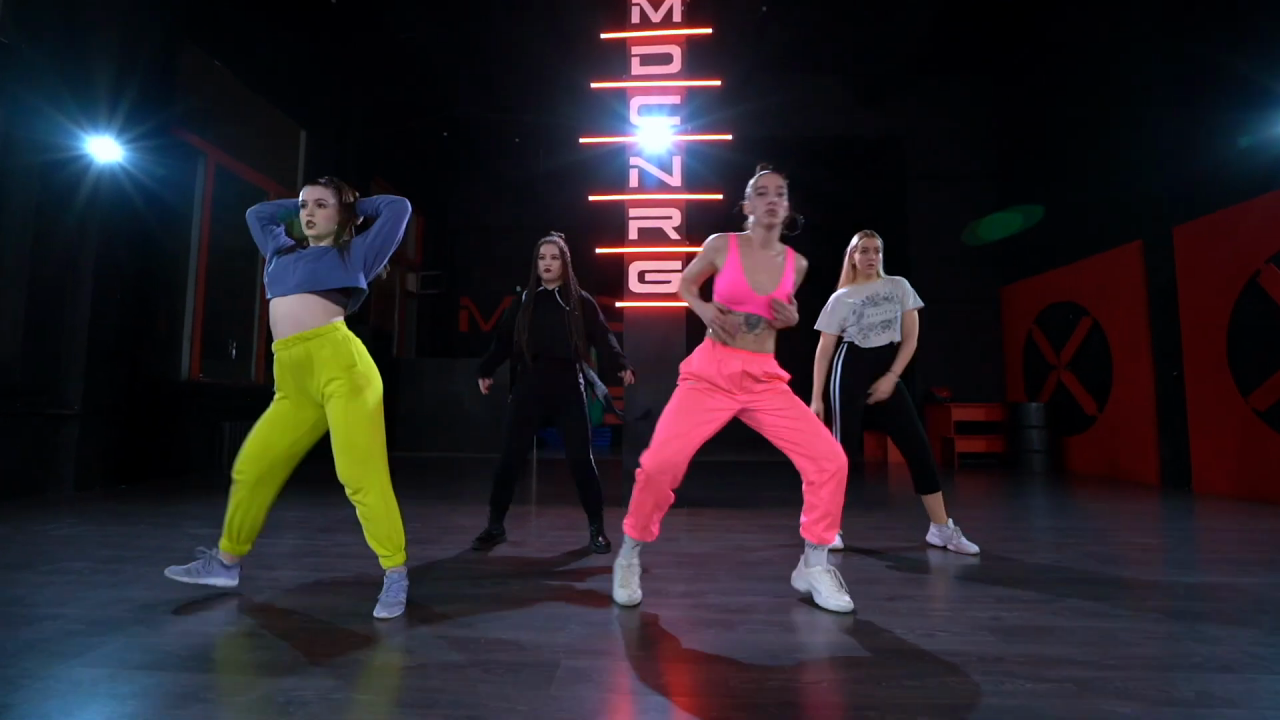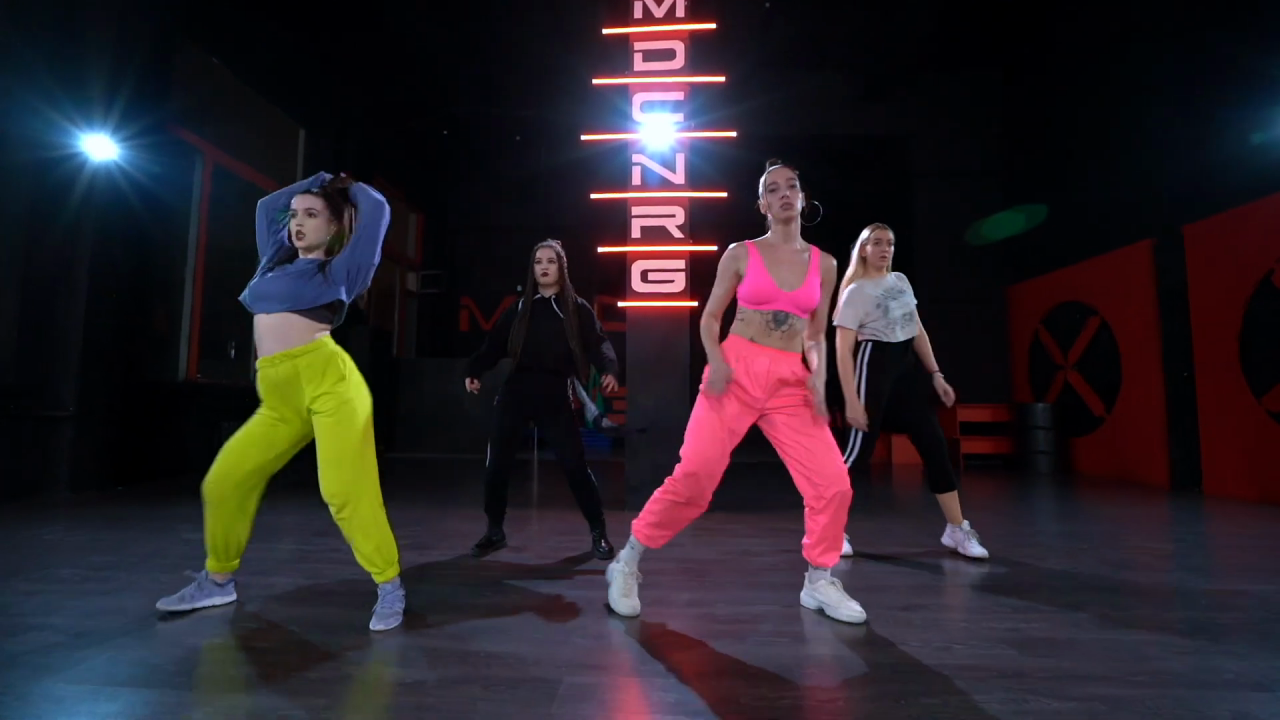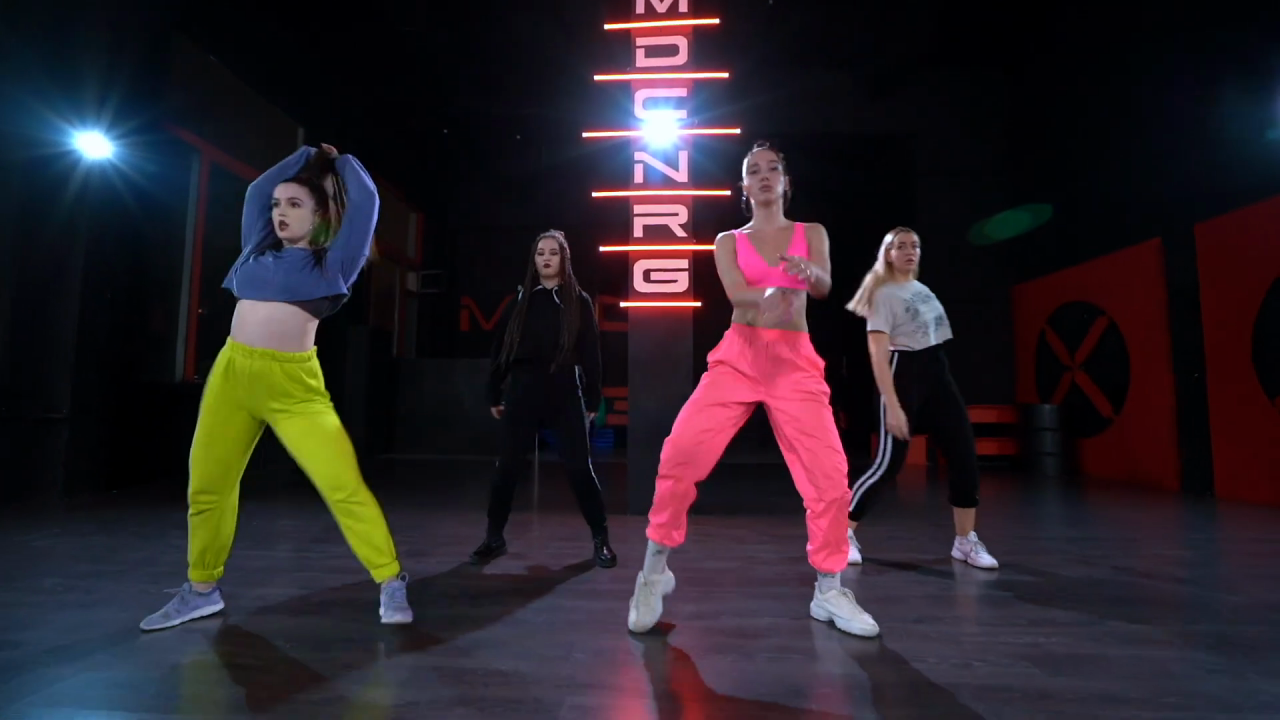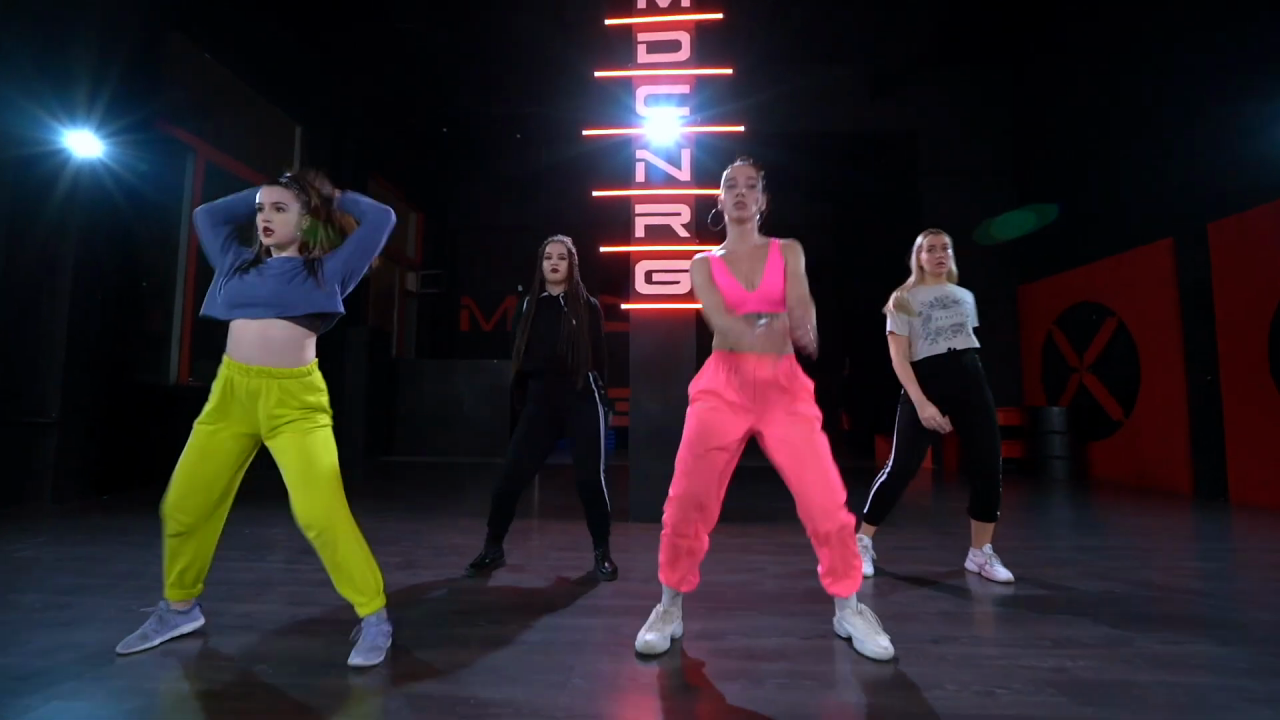
dt=0.2s
person 1, frame 1
left shoulder: (796, 262)
right shoulder: (721, 245)
right elbow: (686, 285)
left wrist: (788, 314)
right wrist: (703, 311)
left hip: (765, 380)
right hip: (710, 374)
left knee: (829, 461)
right knee: (660, 465)
left ankle: (815, 567)
right ankle: (628, 558)
person 1, frame 2
left shoulder: (824, 263)
right shoulder: (740, 253)
left elbow: (817, 333)
right elbow: (710, 314)
left wrist: (819, 373)
right wrist: (716, 360)
left hip: (789, 384)
right hip: (734, 376)
left knee: (832, 483)
right knee: (695, 475)
left ankle: (818, 581)
right ankle: (627, 563)
person 1, frame 3
left shoulder: (811, 232)
right shoulder: (727, 243)
left elbow: (822, 282)
right elbow: (737, 293)
left wrist: (808, 271)
right wrist: (768, 291)
left hip: (794, 365)
right hip: (736, 359)
left knee: (829, 478)
right knee: (680, 457)
left ankle: (829, 591)
right ankle: (654, 571)
person 1, frame 4
left shoulder: (788, 251)
right shoulder: (703, 265)
left elbow: (801, 310)
right elbow: (715, 315)
left wrist: (803, 327)
right wrist: (753, 331)
left hip: (784, 388)
right hip: (721, 388)
left knee: (824, 506)
right knee: (687, 505)
left ankle: (849, 608)
right ankle: (670, 607)
person 2, frame 1
left shoulder: (354, 257)
right shoulder: (283, 252)
left elbow: (398, 208)
right elbow: (258, 213)
left wrist: (356, 203)
right wrist: (304, 196)
left hip: (340, 363)
right hip: (293, 379)
left knee: (361, 475)
right knee: (253, 470)
left ankle: (396, 575)
right ankle: (226, 561)
person 2, frame 2
left shoulder: (343, 270)
right shoulder: (276, 259)
left elbow: (377, 214)
right elbow: (267, 206)
left wrist: (350, 189)
right wrist: (319, 180)
left hip: (329, 384)
right hip: (279, 395)
left knee: (344, 491)
right knee: (223, 483)
left ankle: (390, 587)
right ankle: (218, 579)
person 2, frame 3
left shoulder: (333, 260)
right shoulder: (259, 248)
left elbow: (367, 200)
right elbow: (254, 192)
left wrist: (339, 163)
right wrist: (306, 156)
left hip: (296, 386)
right hip: (231, 375)
left knee: (341, 485)
right knee: (208, 488)
left ankle: (392, 585)
right ankle: (202, 589)
person 2, frame 4
left shoulder: (326, 267)
right shoulder: (241, 265)
left elbow: (381, 220)
right elbow: (205, 215)
left wrist: (337, 200)
right wrist: (259, 198)
left hip: (297, 405)
right hip: (233, 398)
left knee: (323, 517)
right knee: (184, 507)
left ankle: (374, 618)
right ankle: (180, 607)
person 3, frame 1
left shoulder: (899, 286)
right shoulder: (840, 299)
left elbow: (910, 337)
right elbow: (823, 351)
left wrist: (891, 376)
right wrist: (817, 397)
left hip: (888, 370)
right hip: (850, 369)
left knee: (918, 446)
right knee: (845, 449)
left ankle: (942, 528)
person 3, frame 2
left shoulder: (900, 281)
right shoulder: (856, 292)
left elbow: (917, 332)
right elbow: (844, 350)
left wrist: (936, 375)
right wrist: (852, 400)
left hip: (907, 366)
right hip: (875, 366)
left knee: (934, 444)
right knee: (860, 448)
left ankle: (958, 530)
person 3, frame 3
left shoulder: (923, 291)
right shoulder: (881, 296)
right elbow: (879, 355)
left wrist: (937, 391)
right wrist: (892, 406)
left hip: (938, 372)
right hip: (905, 375)
left knee: (965, 457)
right knee: (889, 462)
left ankle: (966, 541)
right ankle: (845, 535)
person 3, frame 4
left shoulder: (965, 296)
right shoulder: (904, 299)
right elbow: (899, 355)
right wrist: (923, 402)
left hip: (970, 377)
right hip: (926, 379)
left knee: (987, 468)
right knee: (901, 468)
left ankle: (981, 553)
right ankle: (862, 543)
person 4, frame 1
left shoulder: (580, 301)
right shoulder: (525, 300)
left elbow: (602, 335)
right elbow: (503, 339)
left wrist: (619, 364)
right wrist: (486, 369)
left hip: (569, 389)
right hip: (529, 388)
left knee: (580, 459)
right knee: (510, 457)
left ankle: (597, 528)
right ankle: (495, 525)
person 4, frame 2
left shoulder: (577, 309)
right shoulder: (520, 308)
left elbow: (597, 343)
right elbow: (495, 344)
left wrist: (608, 368)
right wrist: (474, 370)
left hip: (557, 397)
right hip: (516, 393)
left knee: (575, 465)
right knee: (497, 464)
left ankle: (598, 533)
right ankle: (495, 531)
person 4, frame 3
left shoulder: (578, 301)
right shoulder: (522, 299)
left elbow: (589, 351)
right elbow: (502, 348)
left wrist: (591, 398)
right wrist: (494, 393)
left hip: (565, 391)
right hip: (524, 390)
left knee: (578, 467)
right knee: (508, 467)
left ankle: (601, 540)
right ankle: (495, 537)
person 4, frame 4
left shoulder: (587, 306)
right shoulder: (529, 307)
left elbow: (597, 357)
right elbow: (521, 361)
left wrist: (602, 399)
right wrist: (523, 406)
left hip: (582, 402)
right hip: (541, 403)
left knee: (590, 479)
right knee: (512, 476)
left ankle: (602, 552)
right ankle: (493, 548)
